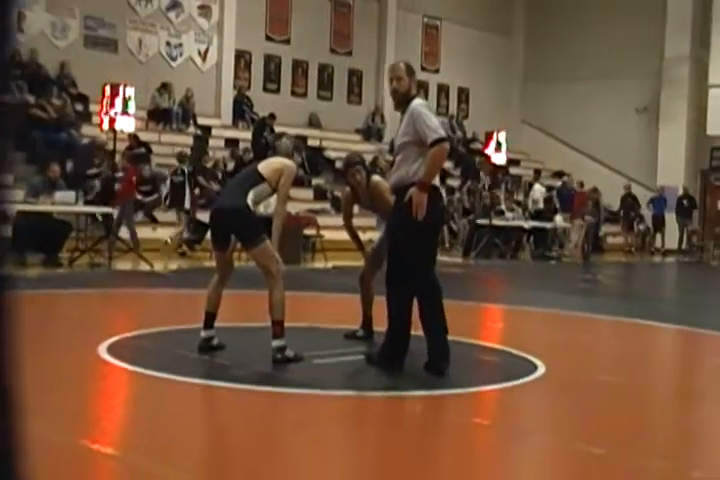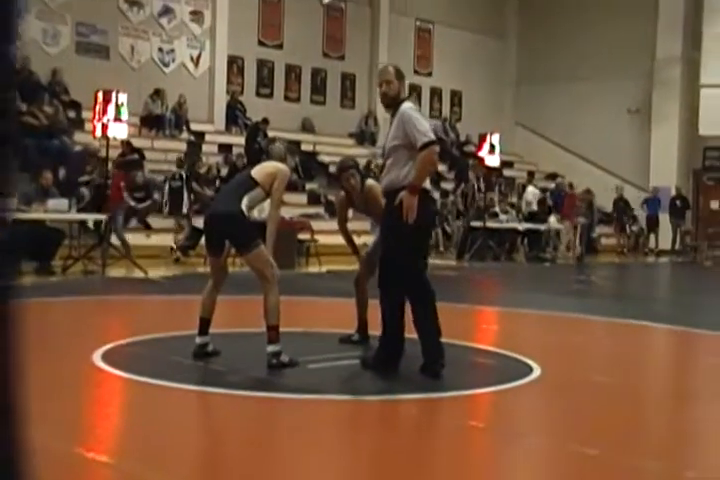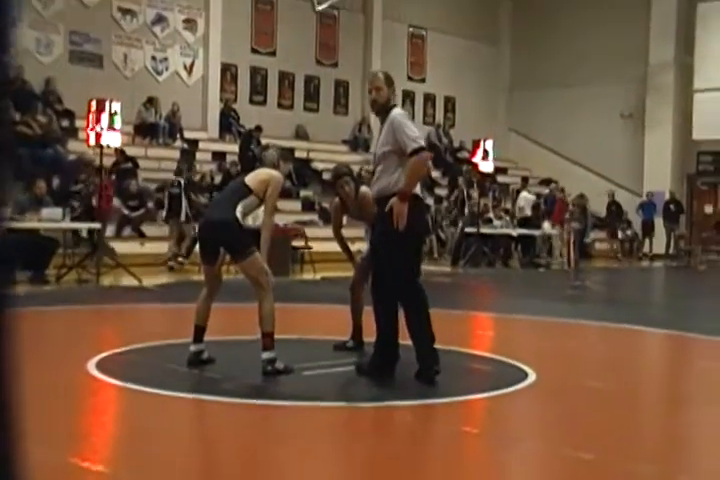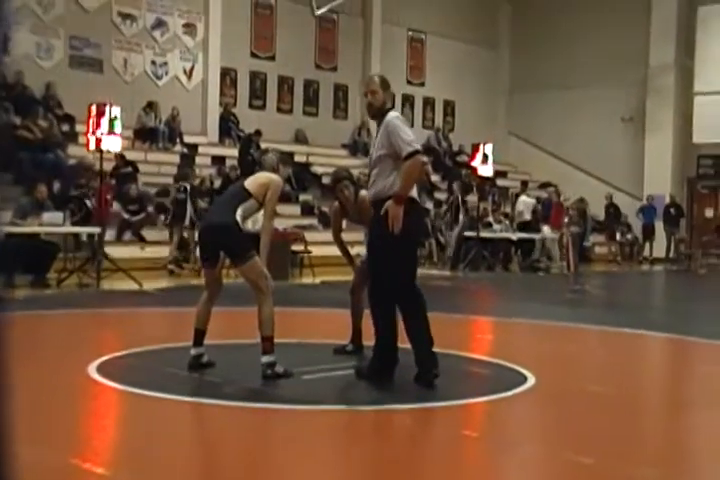
dt=0.1s
person 1, frame 1
left shoulder: (417, 108)
right shoulder: (407, 114)
left elbow: (441, 147)
left wrist: (422, 187)
left hip: (415, 201)
right hip: (410, 201)
left knee: (401, 278)
right knee: (422, 278)
left ankle: (394, 352)
right ankle: (437, 354)
person 1, frame 2
left shoulder: (406, 111)
right shoulder: (397, 117)
left elbow: (431, 150)
left wrist: (412, 191)
left hip: (407, 204)
right hip: (400, 204)
left knee: (393, 281)
right knee: (414, 281)
left ankle: (389, 355)
right ankle: (432, 356)
person 1, frame 3
left shoulder: (397, 118)
right shoulder: (387, 123)
left elbow: (422, 156)
left wrist: (404, 197)
left hip: (398, 211)
right hip: (391, 211)
left knee: (386, 287)
right knee: (407, 286)
left ankle: (384, 361)
right ankle: (426, 361)
person 1, frame 4
left shoulder: (392, 121)
right shoulder: (383, 126)
left elbow: (417, 159)
left wrist: (399, 200)
left hip: (394, 214)
right hip: (387, 215)
left knee: (383, 291)
right knee: (404, 290)
left ankle: (383, 364)
right ankle: (425, 364)
person 2, frame 1
left shoulder: (265, 163)
right shoulder: (289, 165)
right elbow: (280, 207)
right wrist: (274, 245)
left hip: (219, 210)
right hip: (239, 211)
left knee: (223, 272)
right knee: (275, 273)
left ankle: (207, 337)
right ankle: (280, 348)
person 2, frame 2
left shoulder: (261, 167)
right shoulder: (282, 170)
right elbow: (273, 212)
right wrist: (269, 252)
left hip: (213, 215)
right hip: (233, 217)
left knee: (216, 279)
right knee: (270, 280)
left ankle: (201, 344)
right ankle: (274, 353)
person 2, frame 3
left shoulder: (255, 174)
right shoulder: (276, 177)
right elbow: (267, 219)
right wrist: (263, 260)
left hip: (207, 224)
right hip: (227, 225)
left knee: (211, 287)
right knee: (265, 287)
left ankle: (196, 350)
right ankle: (269, 359)
person 2, frame 4
left shoulder: (255, 179)
right shoulder: (275, 180)
right elbow: (267, 223)
right wrist: (263, 263)
left hip: (207, 227)
right hip: (227, 229)
left knee: (211, 291)
right knee: (264, 291)
left ankle: (196, 354)
right ankle: (269, 363)
person 3, frame 1
left shoulder: (377, 185)
right shoulder: (349, 194)
right elbow: (348, 223)
right wrist: (362, 249)
right knee: (365, 276)
right ankle: (366, 327)
person 3, frame 2
left shoulder: (371, 189)
right shoulder: (343, 198)
right elbow: (342, 227)
right wrist: (357, 253)
right knee: (360, 280)
right ankle: (362, 331)
person 3, frame 3
left shoulder: (366, 195)
right shoulder: (337, 205)
right elbow: (337, 233)
right wrist: (352, 259)
right knee: (356, 286)
right ankle: (356, 338)
person 3, frame 4
left shoulder: (365, 199)
right shoulder: (337, 208)
right elbow: (337, 237)
right wrist: (352, 262)
right knee: (356, 289)
right ankle: (356, 341)
